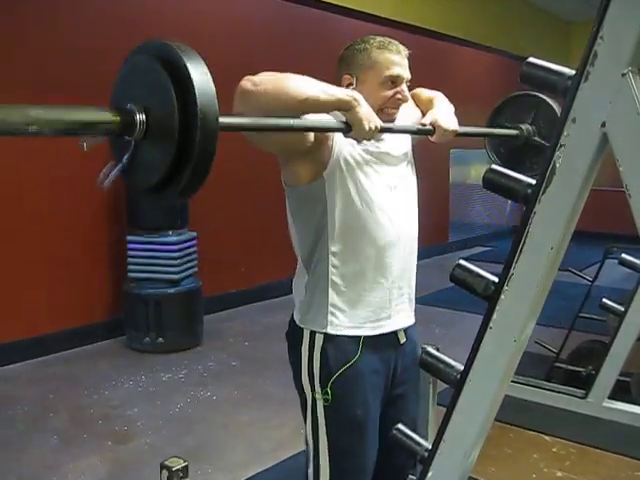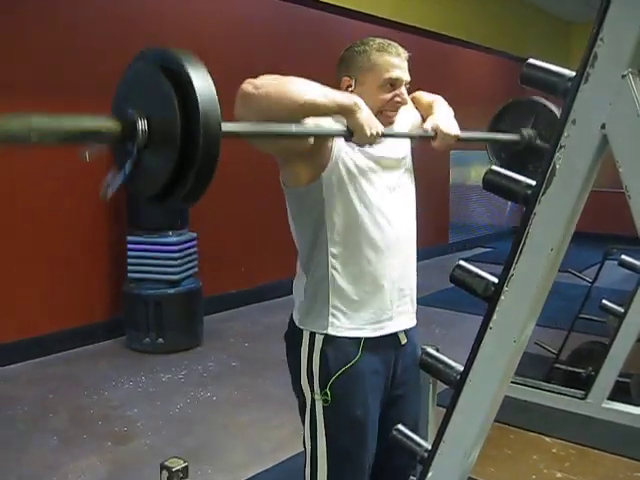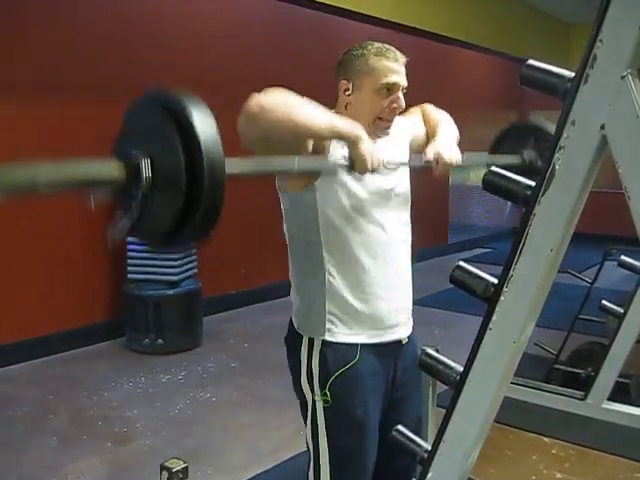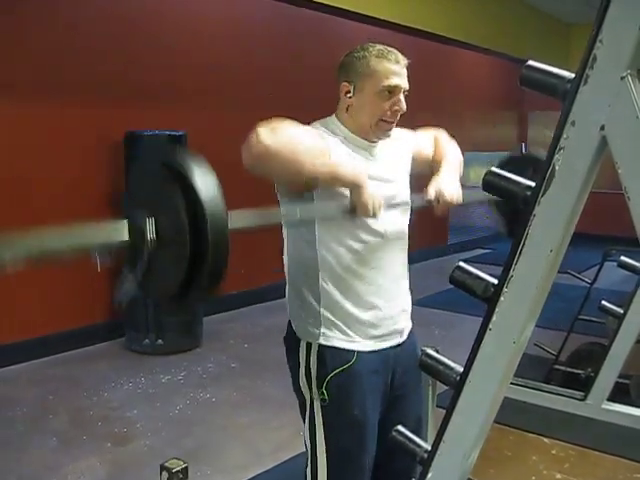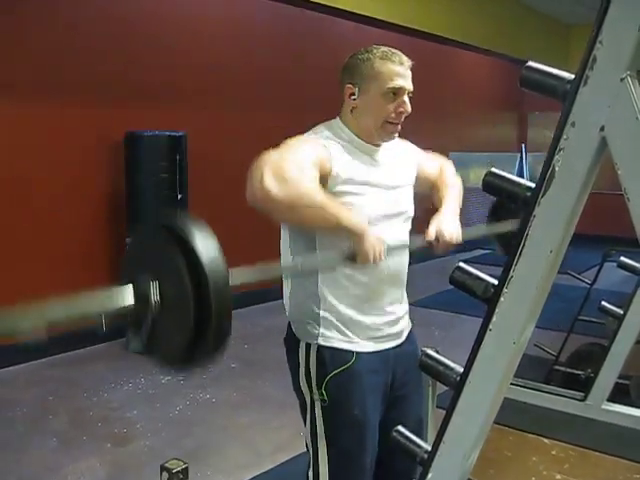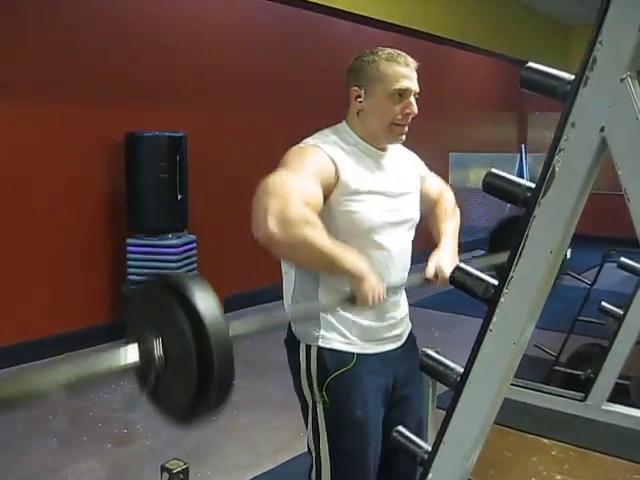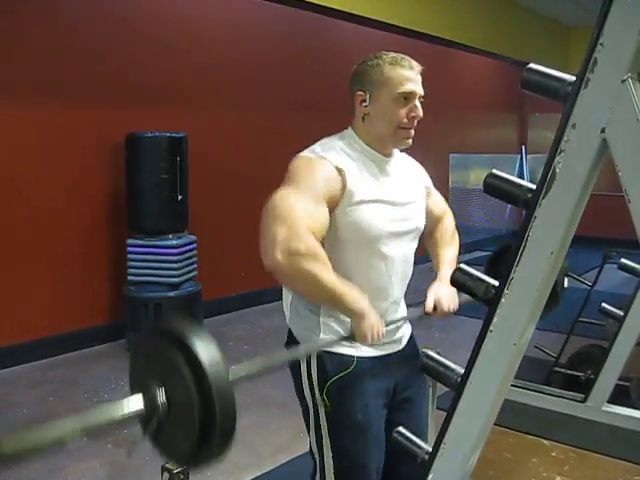
dt=0.1s
person 1, frame 1
left shoulder: (397, 128)
right shoulder: (318, 140)
left elbow: (428, 95)
right elbow: (254, 93)
left wrist: (441, 111)
right wrist: (349, 102)
left hip: (398, 332)
right hip: (337, 341)
person 1, frame 2
left shoulder: (396, 130)
right shoulder: (317, 139)
left elbow: (427, 99)
right elbow: (257, 95)
left wrist: (441, 118)
right wrist: (352, 108)
left hip: (399, 332)
right hip: (337, 342)
person 1, frame 3
left shoulder: (396, 136)
right shoulder: (315, 142)
left elbow: (430, 113)
right elbow: (259, 111)
left wrist: (444, 137)
right wrist: (351, 132)
left hip: (398, 336)
right hip: (336, 345)
person 1, frame 4
left shoulder: (398, 143)
right shoulder: (313, 145)
left elbow: (442, 141)
right elbow: (264, 145)
left wrist: (446, 172)
right wrist: (354, 180)
left hip: (399, 338)
right hip: (336, 349)
person 1, frame 5
left shoulder: (402, 153)
right shoulder: (316, 152)
left elbow: (444, 170)
right elbow: (268, 187)
left wrist: (448, 211)
right wrist: (356, 228)
left hip: (399, 339)
right hip: (336, 349)
person 1, frame 6
left shoulder: (407, 161)
right shoulder: (319, 157)
left elbow: (442, 200)
right elbow: (273, 221)
left wrist: (446, 245)
right wrist: (357, 268)
left hip: (398, 340)
right hip: (337, 351)
person 1, frame 7
left shoulder: (411, 170)
right shoulder: (324, 167)
left elbow: (442, 221)
right elbow: (283, 251)
left wrist: (443, 278)
right wrist: (357, 307)
left hip: (399, 345)
right hip: (337, 355)
